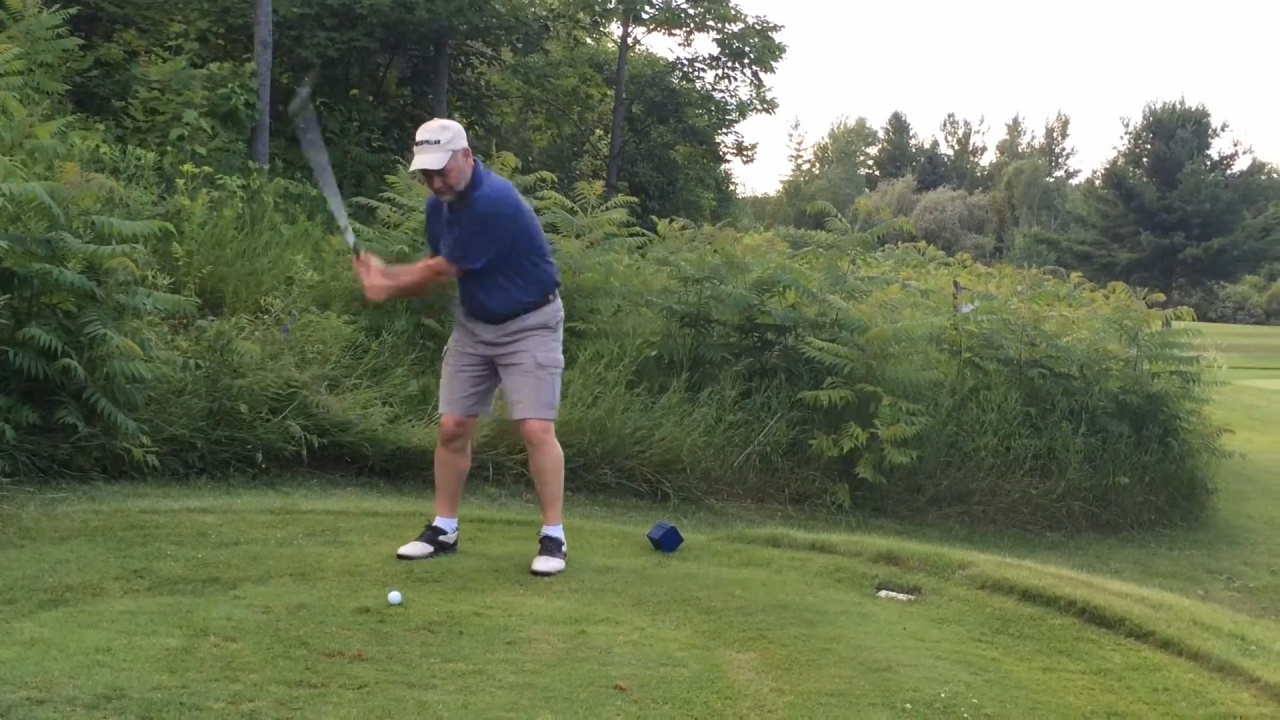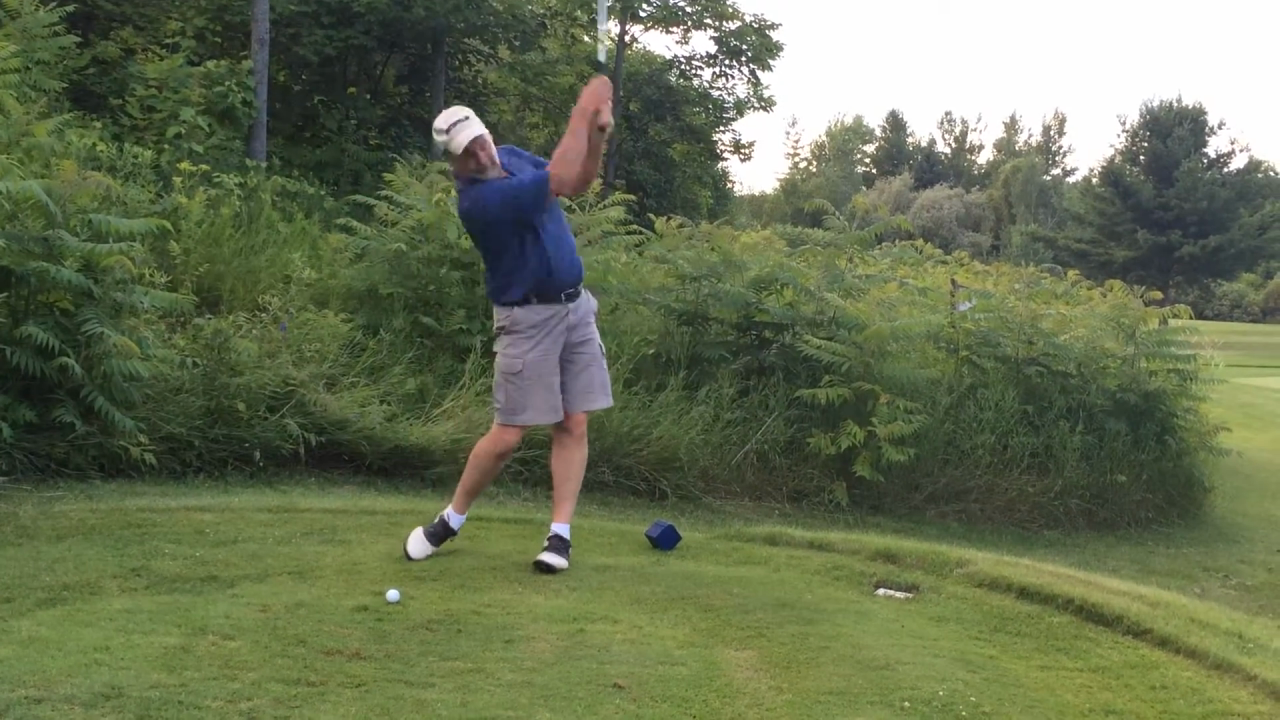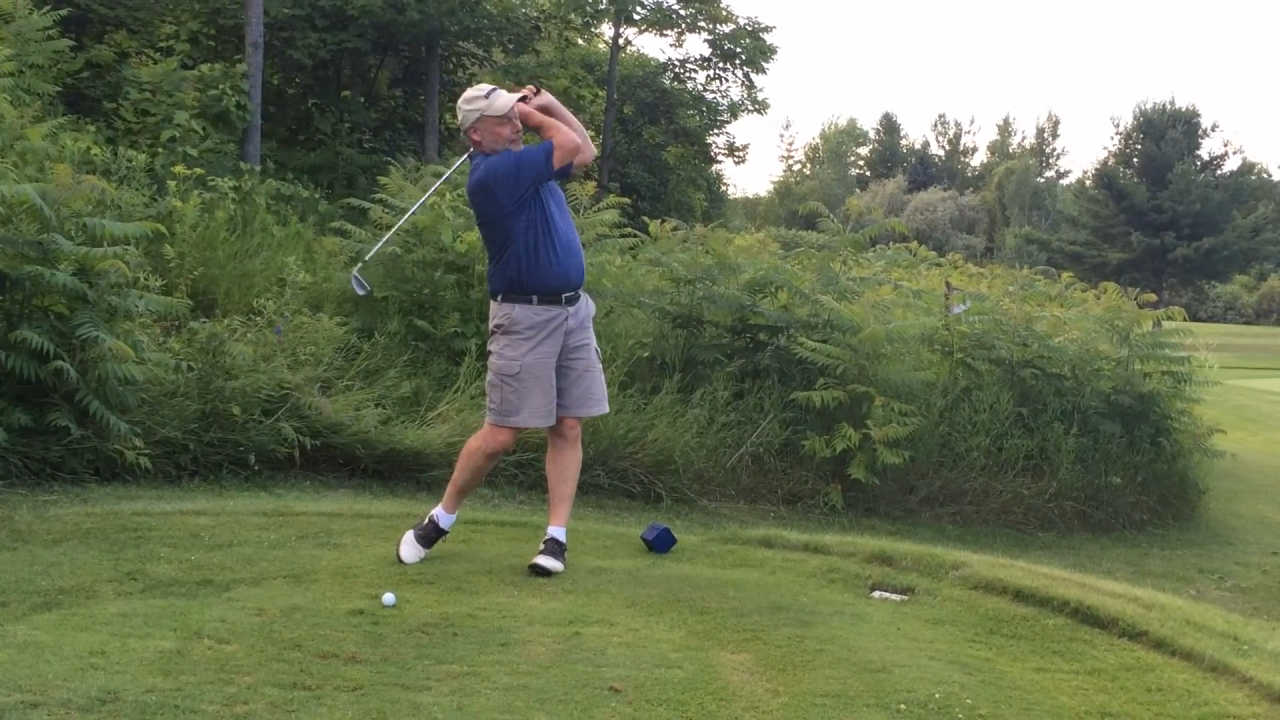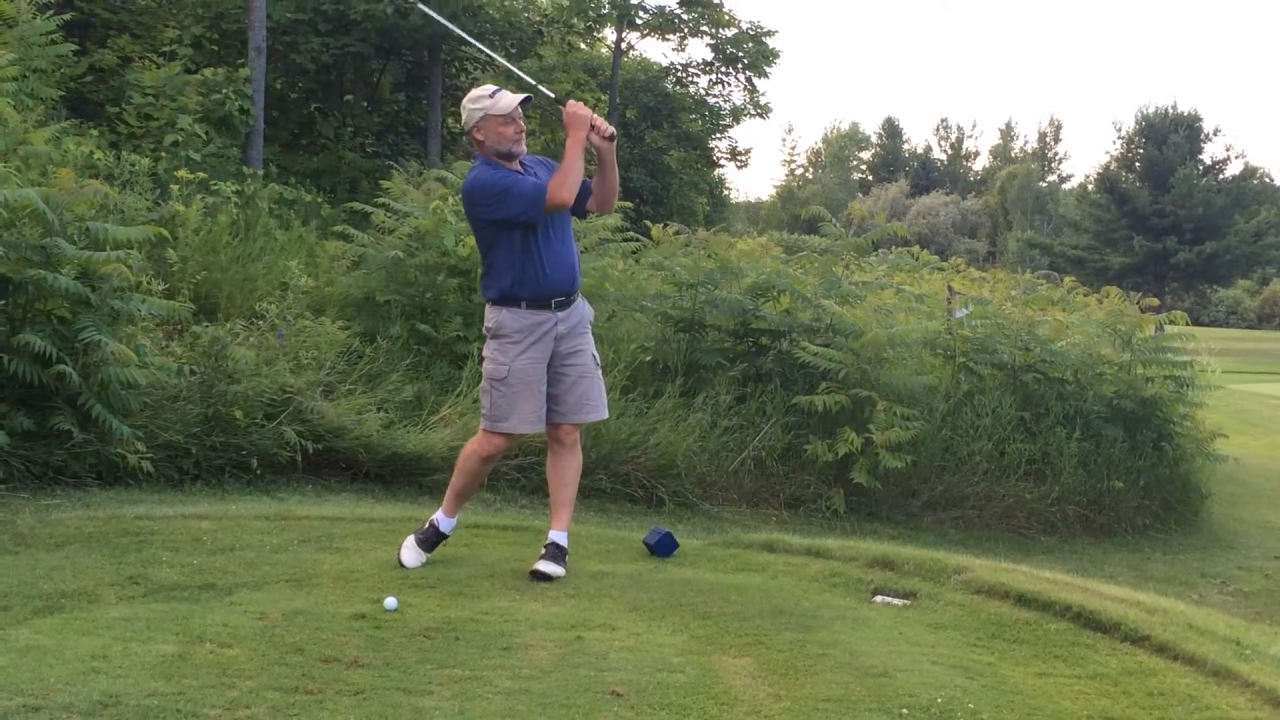
dt=0.4s
person 1, frame 1
left shoulder: (492, 201)
right shoulder: (439, 205)
left elbow: (442, 271)
right elbow: (438, 262)
left wrist: (389, 289)
right wrist: (389, 272)
left hip: (529, 324)
right hip: (475, 326)
left knee: (536, 430)
right knee: (452, 429)
left ankle: (553, 536)
right ankle: (444, 528)
person 1, frame 2
left shoulder: (511, 158)
right shoulder: (479, 202)
left elbow: (576, 180)
right elbow: (561, 181)
left wrist: (597, 133)
right wrist: (581, 110)
left hip: (574, 306)
right hip: (526, 319)
left knee: (574, 425)
right knee: (508, 434)
left ankle: (560, 532)
right ankle: (451, 519)
person 1, frame 3
left shoulder: (518, 160)
right shoulder: (494, 174)
left elbow: (584, 152)
right elbow: (568, 145)
left wrist: (544, 103)
right wrist: (537, 116)
left hip: (574, 310)
right hip: (525, 317)
left knee: (568, 428)
right knee: (501, 434)
left ankle: (556, 537)
right ankle: (439, 519)
person 1, frame 4
left shoulder: (538, 165)
right shoulder: (482, 184)
left elbow: (601, 201)
right elbow: (561, 197)
left wrist: (604, 148)
right wrist: (575, 133)
left hip: (571, 315)
right hip: (518, 321)
left knee: (566, 433)
right knee: (496, 438)
left ankle: (557, 541)
right ankle: (440, 524)
